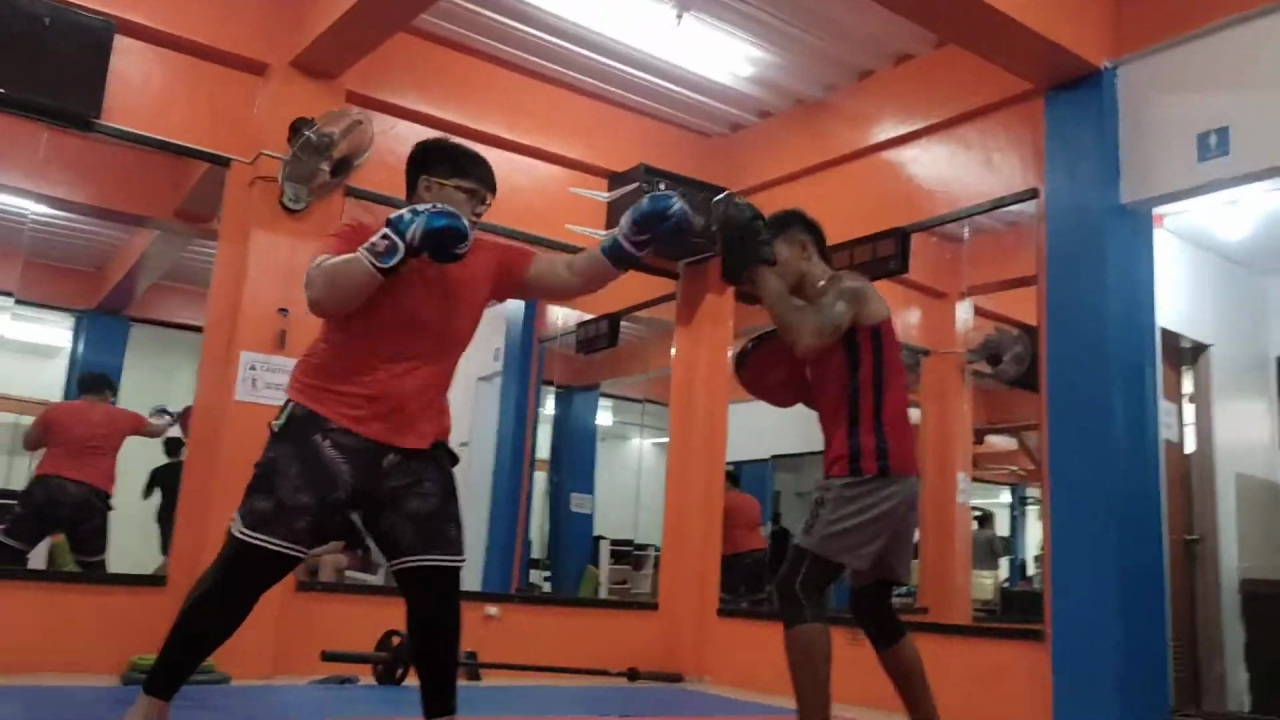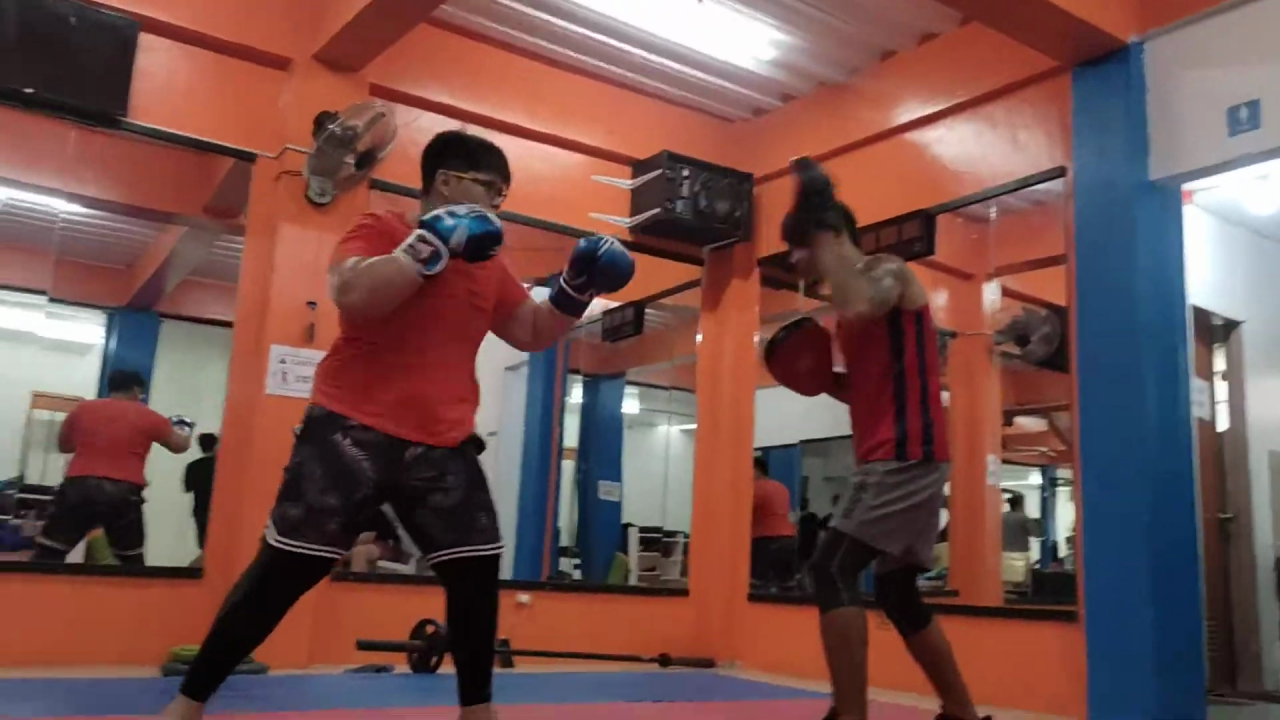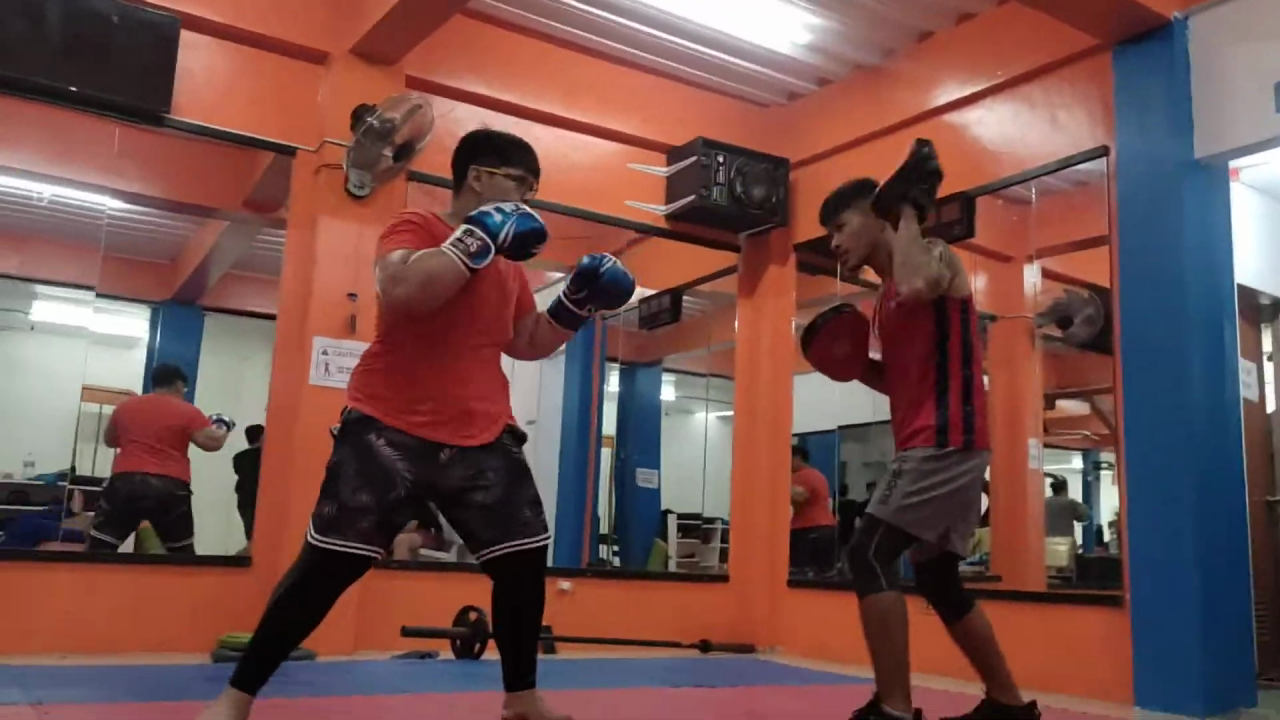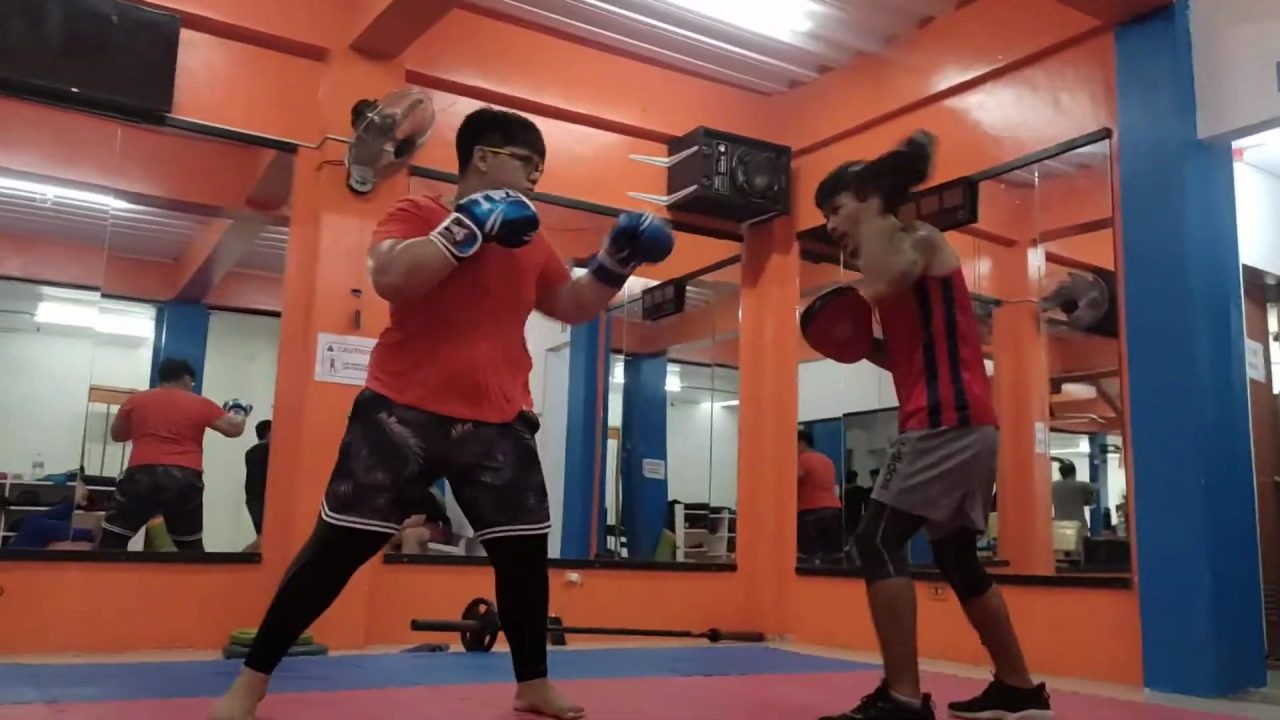
dt=0.1s
person 1, frame 1
left shoulder: (487, 258)
right shoulder: (365, 234)
left elbow: (571, 275)
right elbow: (324, 296)
left wrist: (635, 236)
right wrist: (398, 238)
left hip: (416, 448)
right hip: (325, 429)
left knee: (435, 587)
right knee: (249, 566)
person 1, frame 2
left shoulder: (488, 267)
right shoulder: (380, 229)
left elbow: (534, 333)
right elbow: (355, 298)
left wrist: (577, 285)
right wrist: (433, 241)
left hip: (444, 445)
right hip: (353, 430)
left knee: (477, 573)
right knee: (291, 568)
person 1, frame 3
left shoulder: (509, 264)
right shoulder: (418, 228)
left elbow: (530, 343)
right elbow: (403, 291)
left wrist: (580, 301)
right wrist: (484, 236)
left hip: (483, 442)
right hip: (390, 431)
left knee: (525, 561)
right knee: (328, 567)
person 1, frame 4
left shoulder: (530, 244)
right shoulder: (418, 214)
left elbow: (577, 306)
right elbow: (391, 279)
left wrist: (620, 259)
right wrist: (468, 226)
left hip: (496, 422)
right hip: (406, 411)
left knee: (525, 552)
right knee: (340, 545)
person 2, frame 1
left shoulder: (846, 288)
right shoulder: (819, 308)
left elbow: (805, 341)
left wrist: (763, 267)
left hip: (865, 471)
right hip: (884, 475)
left knee: (796, 587)
right knee: (873, 608)
person 2, frame 2
left shoulder: (889, 271)
right shoulder: (861, 294)
left elbow: (856, 309)
left wrist: (821, 234)
left hip: (903, 457)
right hip: (905, 459)
left knee: (832, 570)
right knee: (895, 591)
person 2, frame 3
left shoulder: (934, 256)
right shoulder: (892, 294)
left elbow: (916, 289)
left wrist: (907, 212)
left hip: (945, 441)
right hip: (950, 444)
left knee: (870, 553)
right knee: (936, 576)
person 2, frame 4
left shoulder: (917, 238)
right shoulder: (894, 262)
left elbow: (878, 282)
left wrist: (874, 203)
left hip: (946, 422)
right hip: (960, 425)
left knee: (877, 541)
right knee: (957, 557)
person 3, frame 1
left shoulder: (55, 410)
right shoulder: (121, 417)
left elbow: (29, 443)
right elbow: (156, 428)
right wrist: (166, 418)
left hip: (47, 487)
right hip: (90, 497)
right knee: (93, 566)
person 3, frame 2
left shoulder: (82, 409)
right shoulder: (147, 417)
left elbow: (64, 446)
right elbow: (180, 445)
right wrist: (184, 427)
left hip: (79, 487)
right hip: (124, 493)
left knee: (48, 554)
right knee: (132, 561)
person 3, frame 3
left shoulder: (126, 406)
right shoulder: (187, 411)
left elbow: (110, 441)
right elbow: (212, 443)
right wrist: (223, 426)
left hip: (125, 483)
right hip: (170, 488)
left knee: (100, 547)
right knee: (183, 551)
person 3, frame 4
left shoulder: (135, 401)
right shoulder: (201, 404)
left elbow: (117, 435)
right elbow: (234, 429)
right wrist: (239, 411)
left hip: (143, 476)
right hip: (186, 480)
left knee: (111, 541)
right knee: (191, 547)
